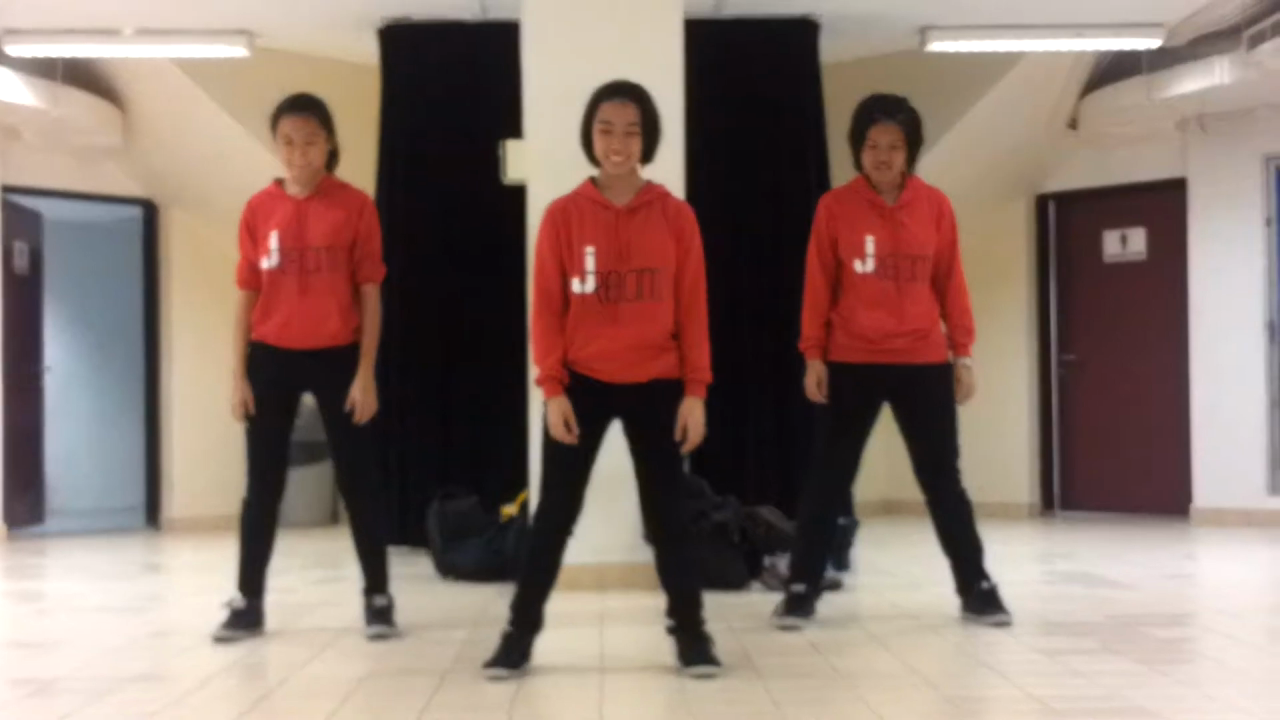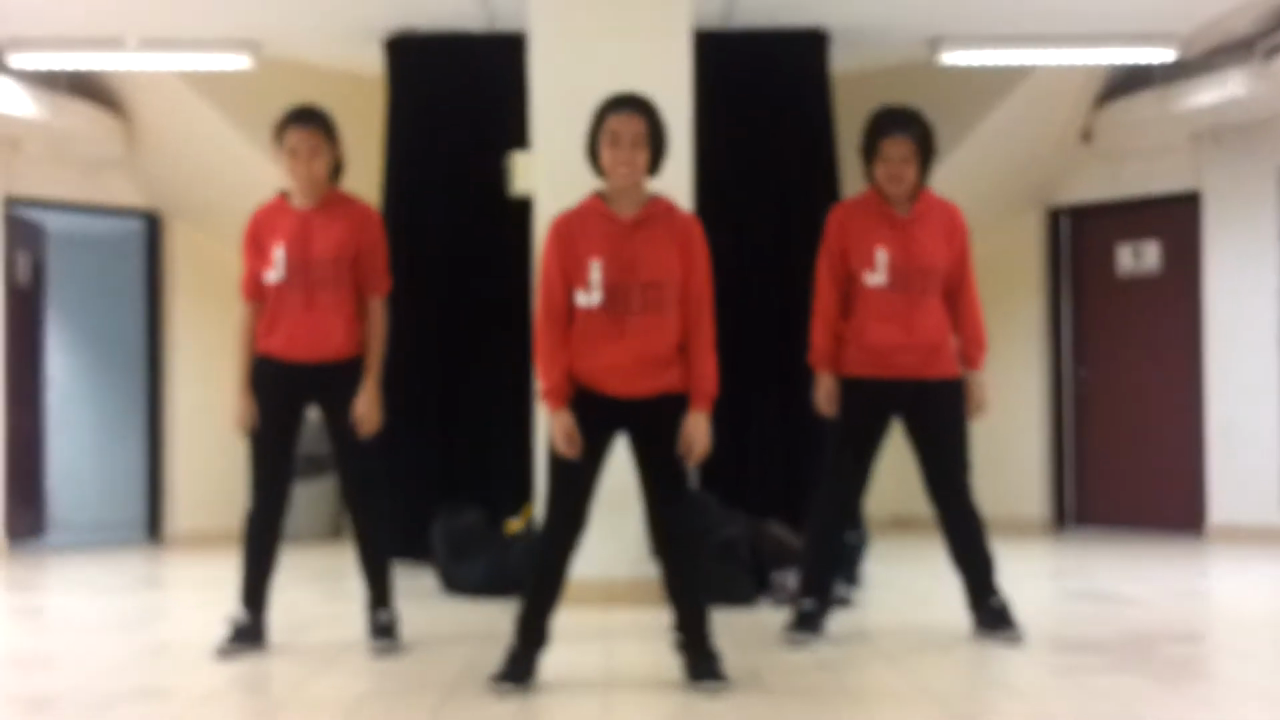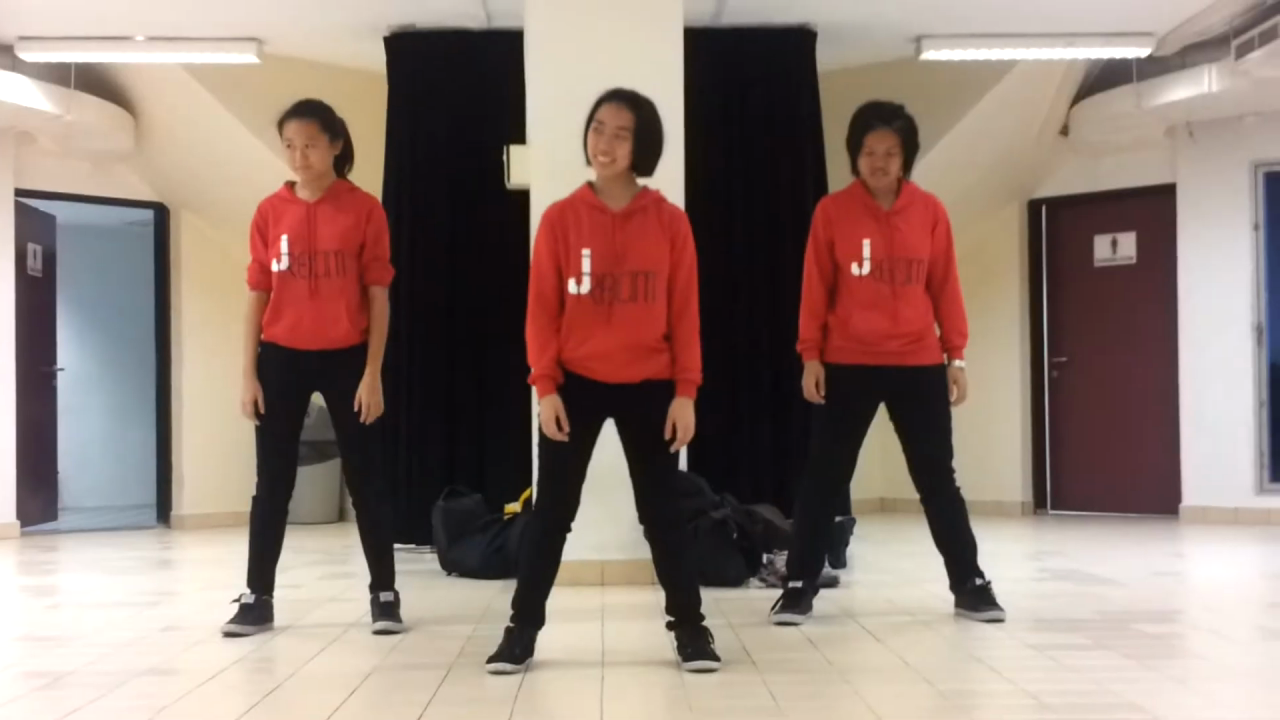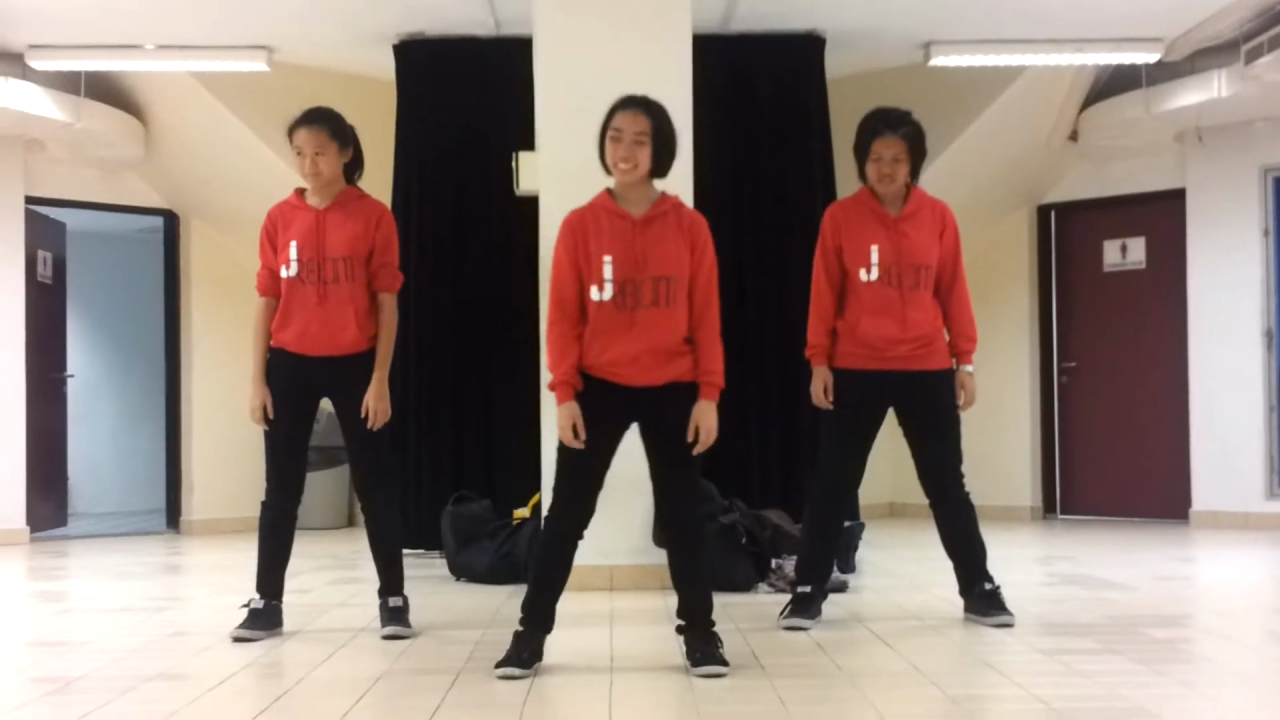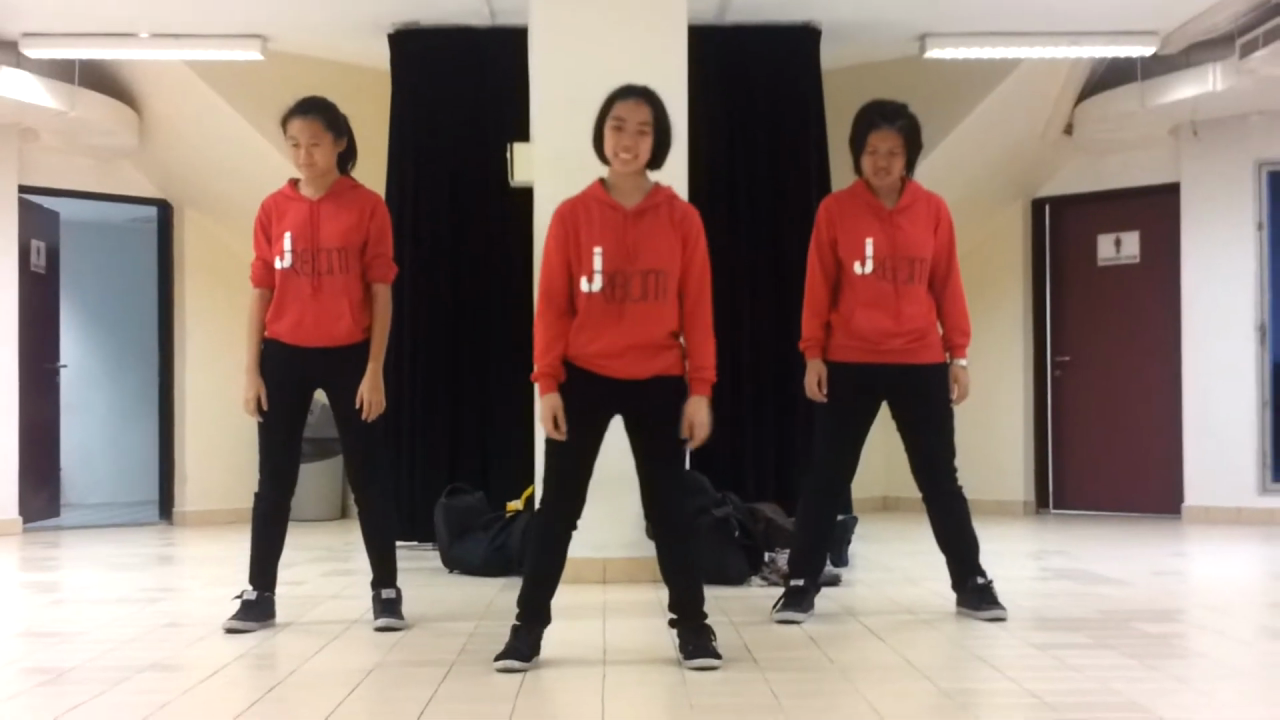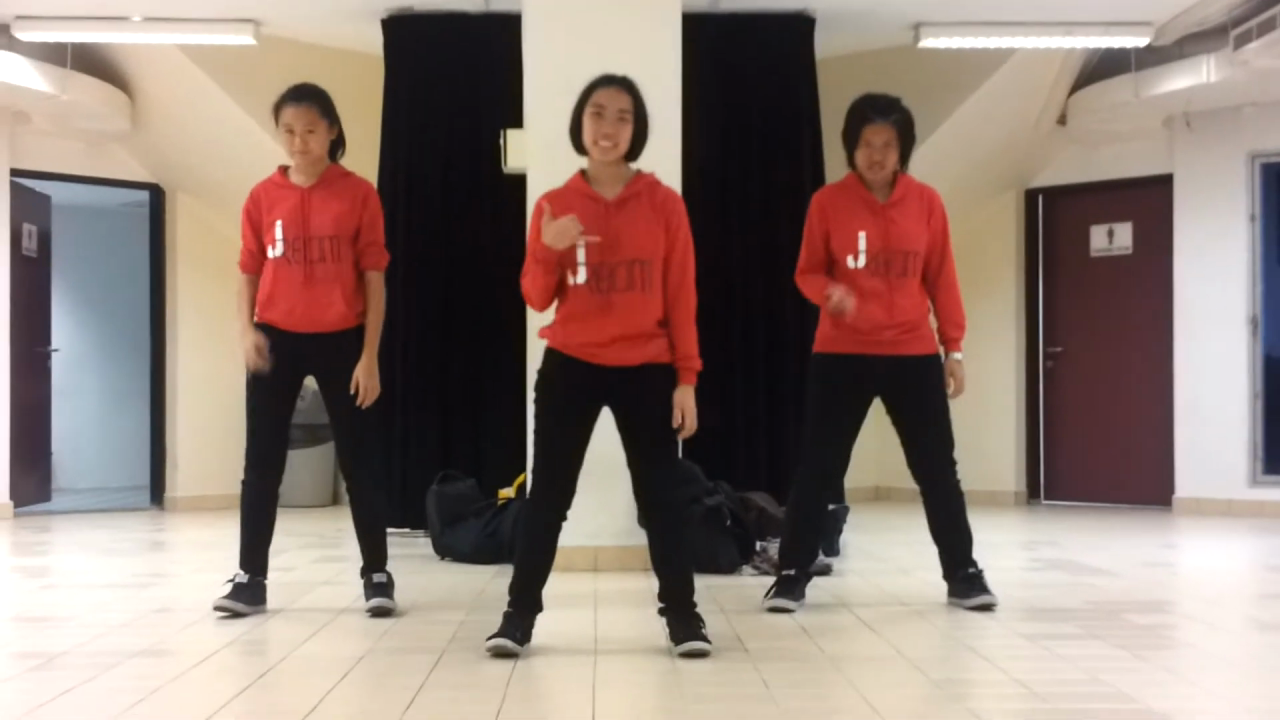
dt=0.5s
person 1, frame 1
left shoulder: (675, 215)
right shoulder: (563, 215)
left elbow: (692, 308)
right elbow: (547, 308)
left wrist: (695, 390)
right wrist: (552, 387)
left hip: (657, 386)
right hip: (582, 385)
left knee: (668, 513)
right knee: (555, 512)
left ankle: (690, 631)
right ankle: (520, 633)
person 1, frame 2
left shoulder: (682, 228)
right shoulder: (569, 228)
left elbow: (699, 322)
right elbow: (552, 321)
left wrist: (701, 404)
right wrist: (556, 402)
left hip: (663, 401)
right hip: (587, 400)
left knee: (675, 528)
right knee: (560, 526)
left ankle: (696, 646)
right ankle: (525, 649)
person 1, frame 3
left shoulder: (669, 221)
right shoulder: (560, 218)
left elbow: (684, 311)
right elbow: (542, 309)
left wrist: (686, 391)
right wrist: (545, 387)
left hip: (650, 387)
right hip: (575, 385)
left knee: (661, 511)
right knee: (551, 510)
left ankle: (689, 626)
right ankle: (522, 630)
person 1, frame 4
left shoulder: (689, 225)
right shoulder: (580, 225)
left elbow: (706, 316)
right elbow: (564, 315)
left wrist: (708, 393)
right wrist: (564, 392)
left hip: (673, 390)
right hip: (598, 388)
left knee: (681, 513)
right knee: (567, 511)
left ankle: (699, 632)
right ankle: (530, 633)
person 1, frame 5
left shoulder: (681, 218)
right shoulder: (572, 214)
left elbow: (697, 308)
right elbow: (552, 306)
left wrist: (700, 389)
right wrist: (548, 383)
left hip: (659, 382)
right hip: (583, 380)
left knee: (669, 507)
right knee: (558, 505)
left ankle: (692, 624)
right ankle: (528, 626)
person 1, frame 6
left shoulder: (665, 205)
right shoulder: (554, 206)
left elbow: (681, 297)
right elbow: (538, 297)
left wrist: (687, 377)
right wrist: (548, 252)
left hip: (647, 371)
right hip: (570, 367)
left knee: (660, 495)
right knee: (549, 492)
left ankle: (682, 611)
right ankle: (520, 611)
person 2, frame 1
left shoulder: (355, 206)
right shoulder: (258, 209)
left elbow: (370, 294)
right elbow: (247, 296)
left wrist: (366, 372)
right wrist: (238, 375)
left hip: (337, 357)
right hip: (272, 359)
left knee: (356, 480)
right knee: (262, 484)
left ankle: (377, 597)
right ankle: (248, 602)
person 2, frame 2
left shoulder: (360, 218)
right shoulder: (264, 222)
left elbow: (376, 307)
right elbow: (252, 308)
left wrist: (372, 385)
right wrist: (244, 387)
left hip: (342, 370)
right hip: (277, 372)
left knee: (361, 492)
right knee: (266, 496)
left ankle: (382, 612)
right ankle: (251, 617)
person 2, frame 3
left shoulder: (364, 210)
right shoulder: (269, 212)
left elbow: (378, 296)
right elbow: (258, 297)
left wrist: (373, 373)
right wrist: (248, 374)
left hip: (345, 358)
right hip: (282, 359)
left knee: (363, 478)
right knee: (272, 482)
left ankle: (384, 593)
right ankle: (257, 598)
person 2, frame 4
left shoulder: (373, 217)
right shoulder: (279, 219)
left elbow: (387, 303)
right elbow: (267, 302)
left wrist: (380, 379)
right wrist: (257, 379)
left hip: (353, 365)
right hip: (290, 365)
left knee: (371, 484)
right knee: (281, 487)
left ankle: (393, 599)
right ankle: (266, 603)
person 2, frame 5
left shoulder: (367, 207)
right shoulder: (273, 209)
left elbow: (381, 293)
right elbow: (261, 293)
left wrist: (375, 370)
right wrist: (251, 370)
left hip: (348, 355)
right hip: (285, 355)
left knee: (365, 476)
right knee: (274, 479)
left ankle: (386, 591)
right ankle: (259, 595)
person 2, frame 6
left shoulder: (359, 195)
right shoulder: (262, 197)
left elbow: (374, 280)
right elbow: (247, 275)
left wrist: (370, 356)
right wrist: (247, 330)
left hip: (341, 343)
right hip: (276, 341)
left knee: (357, 461)
right knee: (262, 463)
left ankle: (377, 575)
right ankle: (251, 578)
person 3, frame 1
left shoulder: (935, 205)
right shoulder: (834, 207)
left elbow: (950, 282)
right elbow: (818, 284)
left wrist: (962, 352)
right wrist: (813, 354)
left hip: (924, 363)
right hip: (850, 363)
left knee: (942, 479)
right knee: (828, 478)
left ankle: (976, 588)
right ankle: (802, 589)
person 3, frame 2
left shoulder: (947, 219)
right shoulder: (845, 219)
left elbow: (961, 296)
right elbow: (829, 297)
left wrist: (973, 366)
right wrist: (822, 368)
left hip: (936, 379)
right hip: (861, 379)
left knee: (953, 496)
right knee: (836, 493)
left ankle: (987, 605)
right ankle: (811, 605)
person 3, frame 3
left shoulder: (930, 211)
right shoulder: (832, 211)
left elbow: (944, 285)
right elbow: (816, 287)
left wrist: (956, 354)
right wrist: (810, 355)
left hip: (919, 365)
right hip: (847, 365)
left knee: (937, 479)
right knee: (824, 478)
left ankle: (969, 585)
right ankle: (799, 586)
person 3, frame 4
left shoulder: (938, 216)
right shoulder: (840, 217)
left elbow: (952, 290)
right elbow: (825, 293)
left wrist: (964, 359)
right wrist: (818, 360)
left hip: (927, 370)
right hip: (855, 370)
left knee: (946, 484)
right knee: (833, 483)
left ankle: (979, 589)
right ankle: (808, 591)
person 3, frame 5
left shoulder: (933, 210)
right shoulder: (835, 210)
left elbow: (947, 284)
right elbow: (819, 286)
left wrist: (958, 353)
right wrist: (813, 353)
left hip: (921, 363)
right hip: (850, 363)
left knee: (939, 477)
right knee: (827, 476)
left ankle: (971, 583)
right ankle: (801, 585)
person 3, frame 6
left shoulder: (926, 202)
right shoulder: (828, 202)
left elbow: (941, 277)
right elbow: (807, 271)
left wrist: (953, 346)
right wrist: (831, 293)
left hip: (915, 355)
right hip: (841, 355)
left knee: (937, 466)
right knee: (817, 466)
left ankle: (962, 572)
right ankle: (791, 573)
